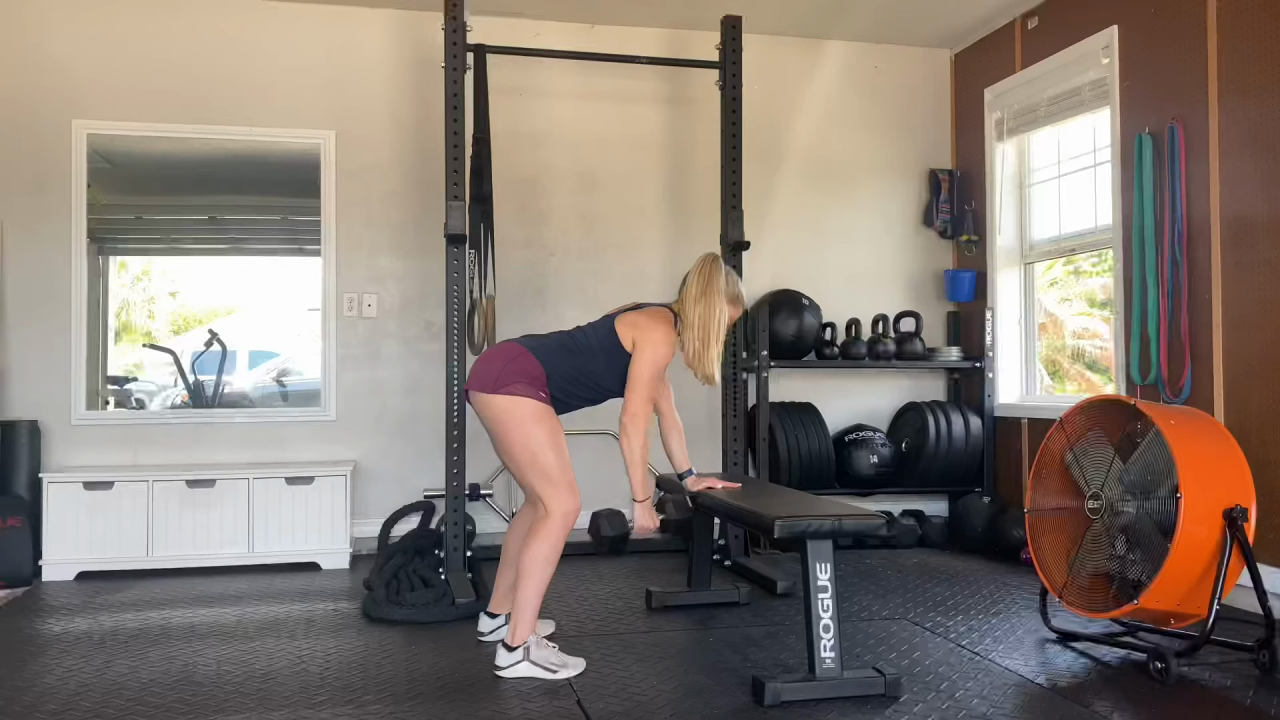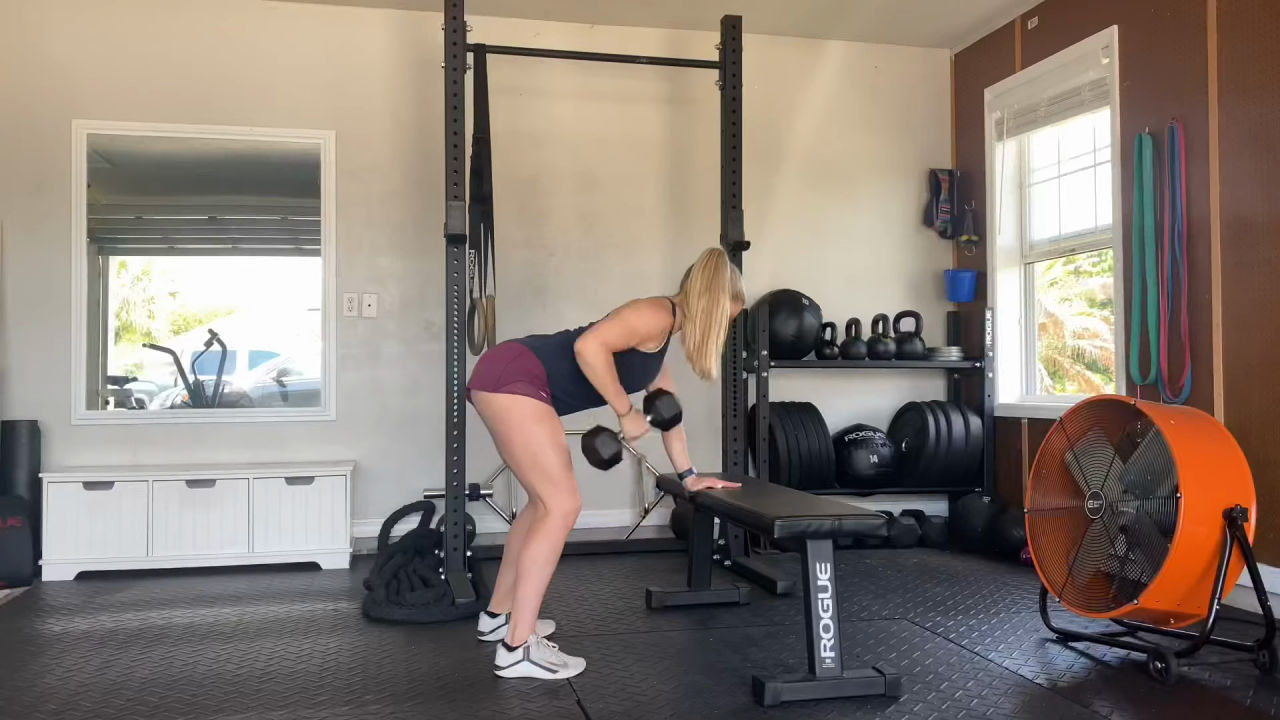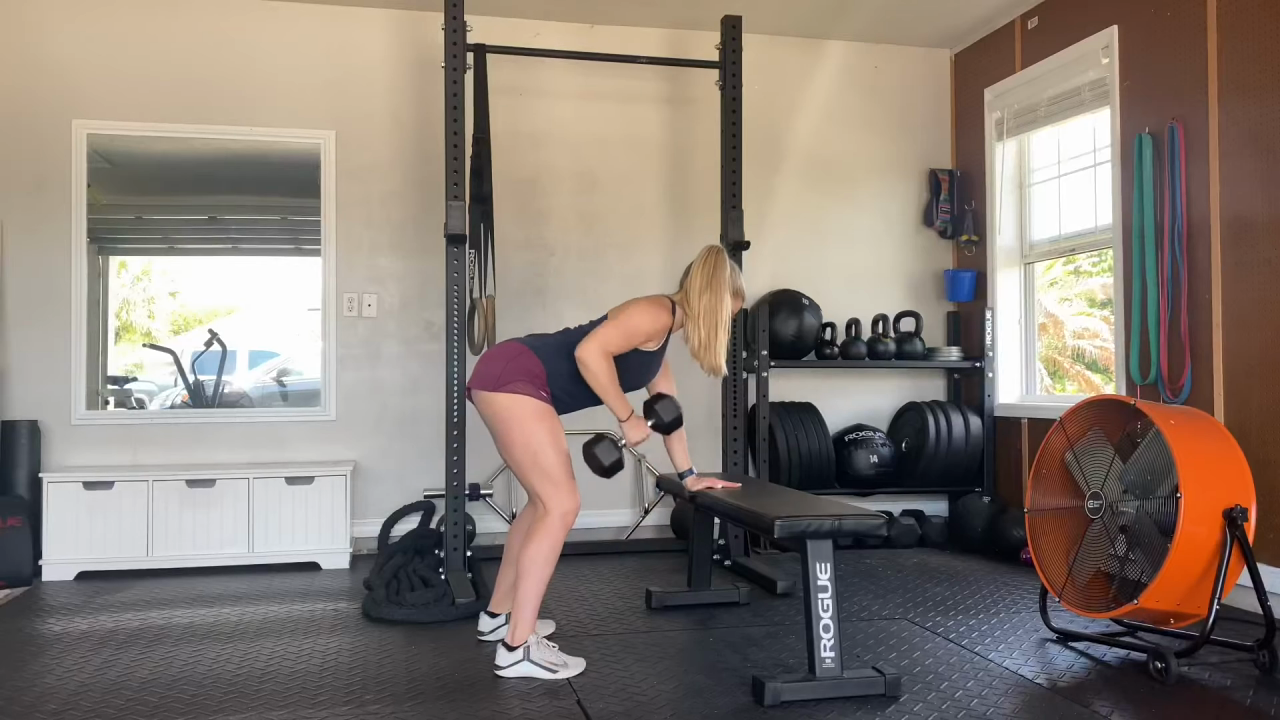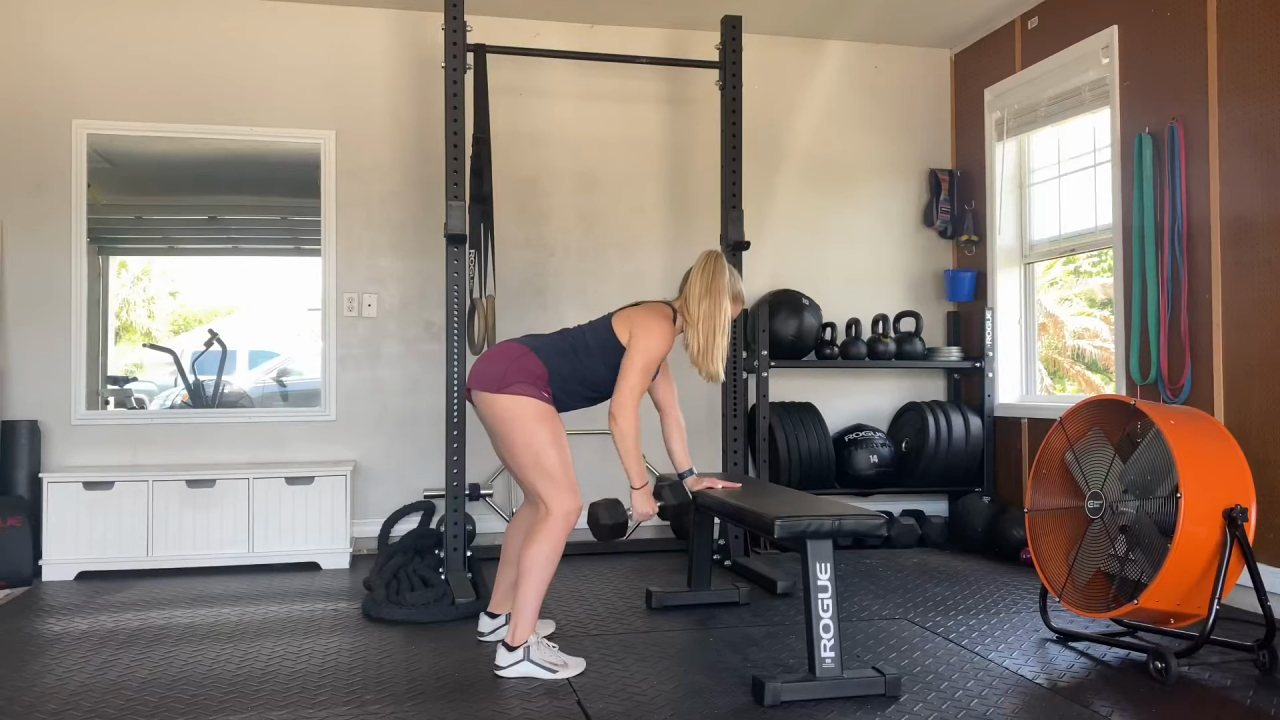
dt=0.3s
person 1, frame 1
left shoulder: (653, 324)
right shoulder: (660, 331)
left elbow: (665, 410)
right elbow: (634, 422)
left wrist: (688, 477)
right wrist: (642, 501)
left hip: (502, 377)
right hip: (512, 379)
left knee: (543, 502)
right knee: (561, 507)
left ankle: (498, 615)
right ankle: (518, 648)
person 1, frame 2
left shoulder: (660, 333)
right shoulder: (657, 315)
right elbow: (588, 345)
left wrist: (688, 476)
right wrist: (625, 414)
left hip: (509, 380)
right hip: (514, 377)
left knee: (546, 502)
right knee: (561, 507)
left ankle: (499, 614)
right ankle: (517, 648)
person 1, frame 3
left shoulder: (660, 329)
right shoulder: (657, 313)
right elbow: (589, 351)
left wrist: (688, 476)
right wrist: (628, 419)
left hip: (507, 379)
right hip: (514, 377)
left knee: (546, 501)
right knee: (561, 506)
left ankle: (499, 615)
right ankle: (518, 648)
person 1, frame 4
left shoulder: (657, 326)
right shoulder: (658, 326)
left elbow: (668, 407)
right elbow: (623, 410)
left wrist: (688, 477)
right wrist: (640, 487)
left hip: (503, 377)
right hip: (515, 379)
left knee: (542, 502)
right knee: (563, 507)
left ankle: (499, 615)
right ankle: (518, 647)
